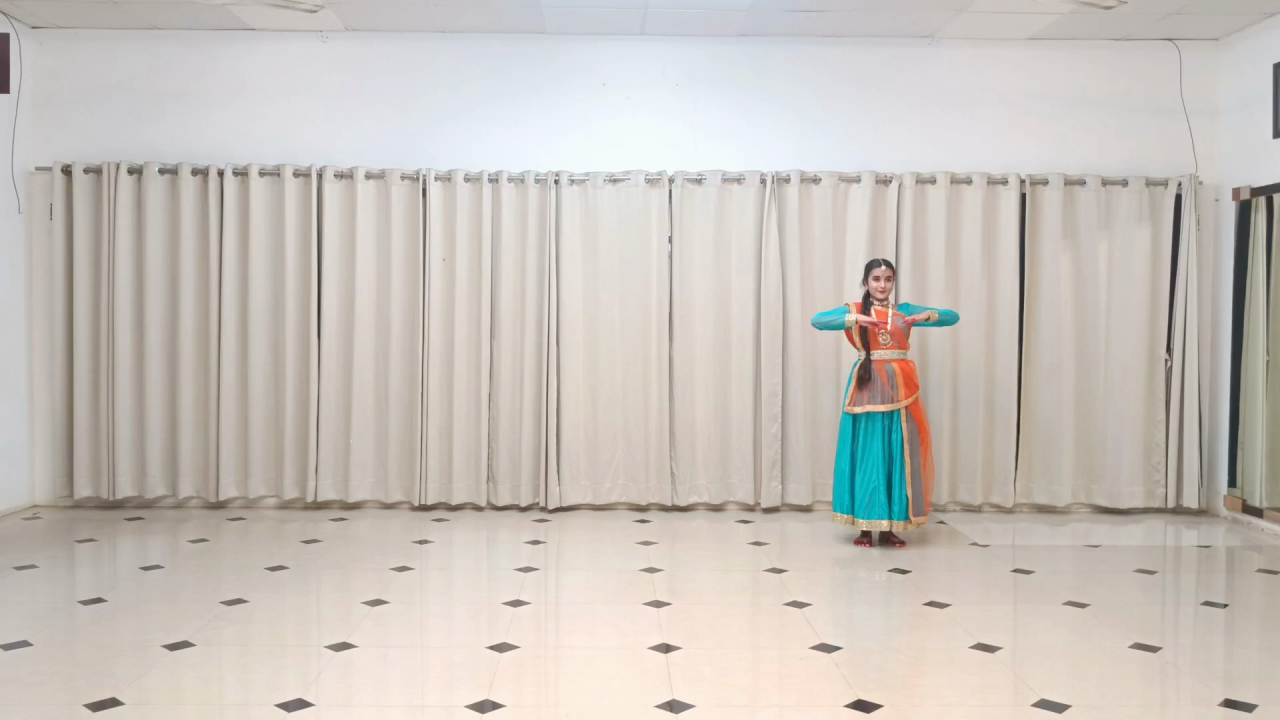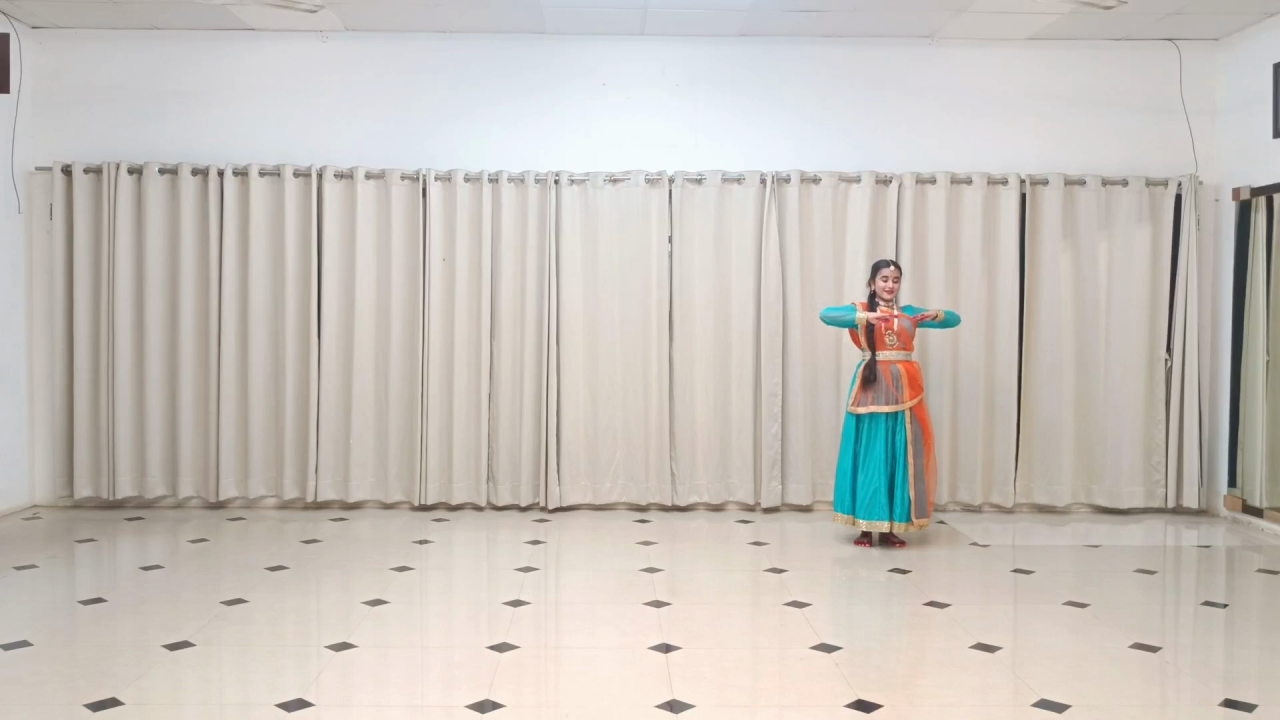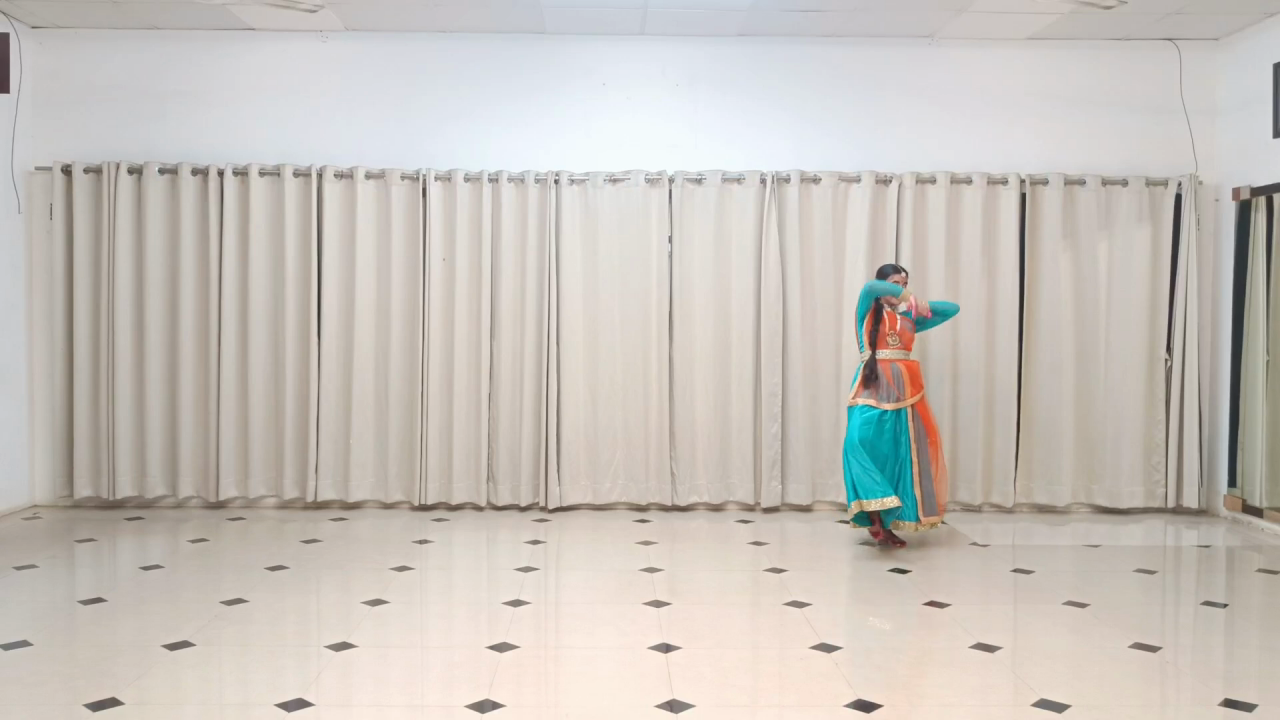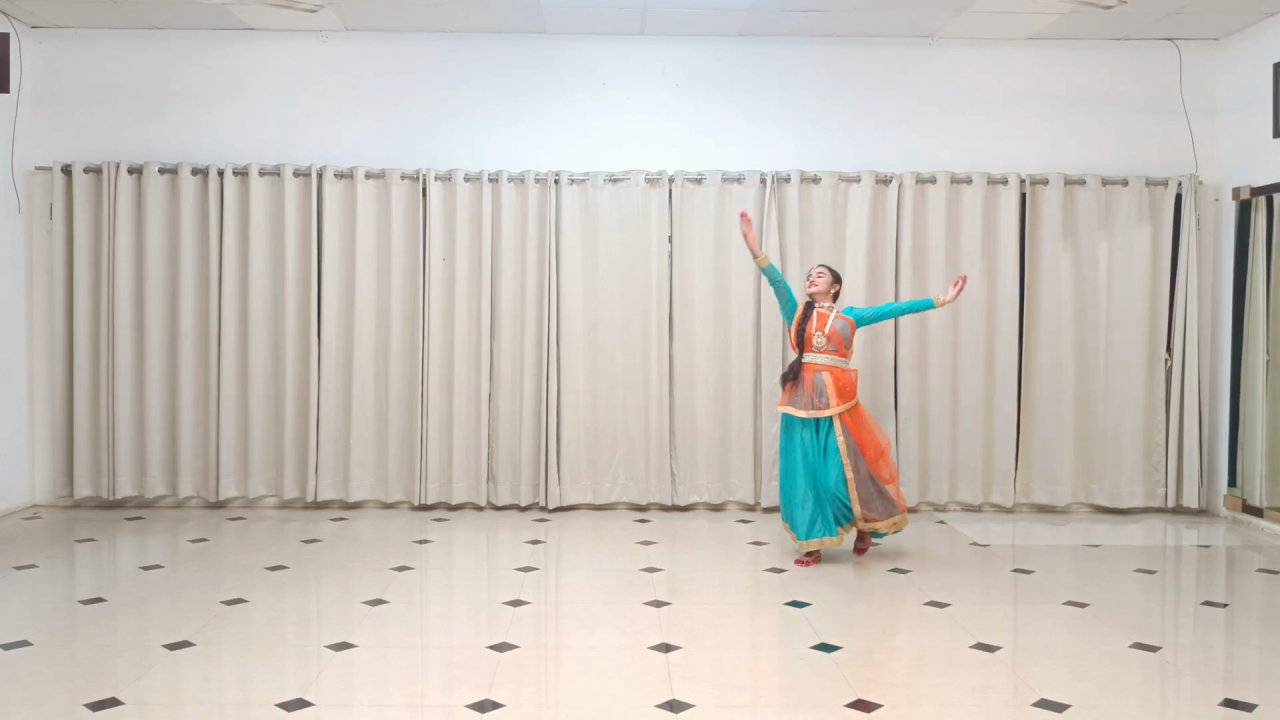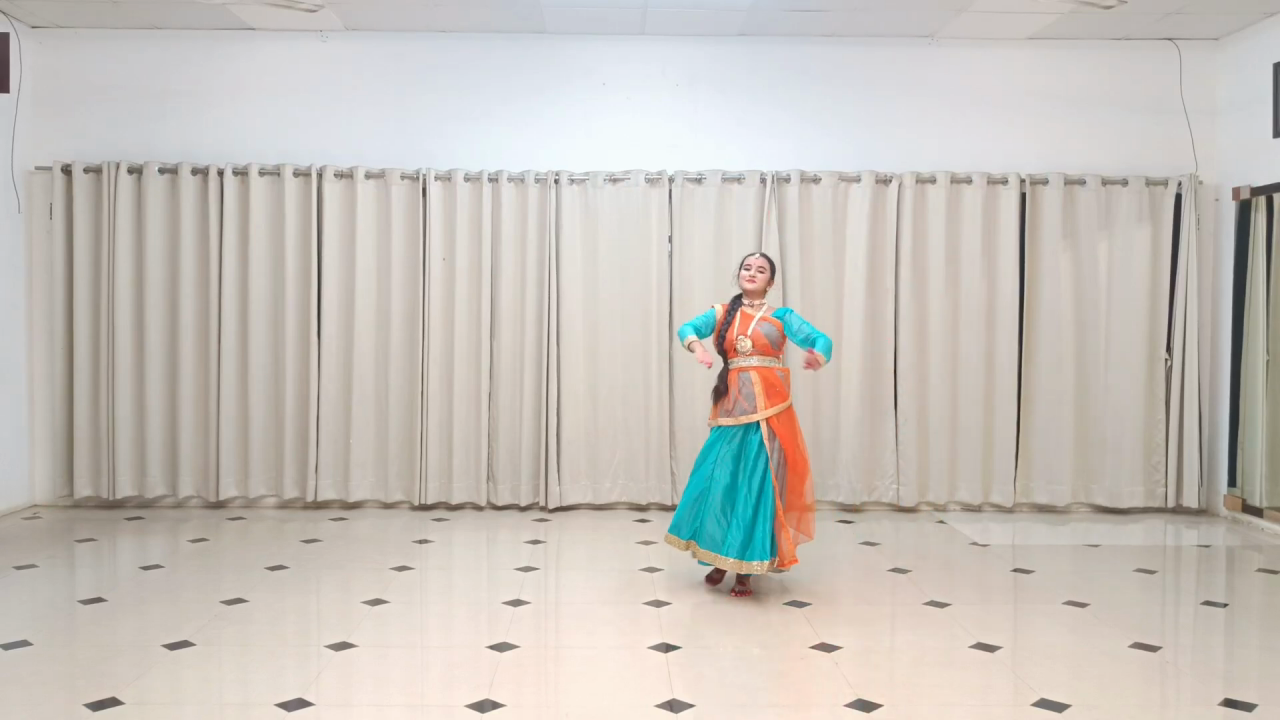
dt=0.7s
person 1, frame 1
left shoulder: (906, 310)
right shoulder: (854, 311)
left elbow: (952, 317)
right elbow: (818, 320)
left wrist: (927, 316)
right wrist: (856, 319)
left hip: (900, 388)
right hip: (867, 388)
left knee: (898, 453)
right knee: (867, 452)
left ankle: (890, 526)
right ankle: (865, 525)
person 1, frame 2
left shoulder: (909, 313)
right shoulder: (860, 310)
left elbow: (955, 319)
right elbow: (826, 315)
left wrist: (935, 315)
right wrist: (867, 316)
left hip: (904, 388)
right hip: (872, 388)
left knee: (901, 455)
right knee: (870, 453)
left ankle: (891, 526)
right ankle: (866, 526)
person 1, frame 3
left shoulder: (910, 318)
right shoulder: (867, 312)
left elbow: (952, 308)
right elbow: (870, 287)
left wrist: (921, 305)
right wrist: (906, 296)
left hip: (905, 391)
right hip: (872, 390)
left knee: (901, 456)
right knee: (859, 442)
left ankle: (890, 524)
right ankle: (875, 513)
person 1, frame 4
left shoulder: (850, 316)
right shoulder: (797, 313)
left elbow: (893, 309)
right elbow: (776, 281)
left wrist: (940, 301)
right wrist: (755, 248)
left hip: (838, 401)
right hip: (803, 399)
left knee: (842, 470)
right knee: (804, 470)
left ankle: (865, 524)
right ankle: (812, 542)
person 1, frame 5
left shoulder: (783, 316)
right shoulder: (723, 313)
left elbow: (820, 338)
right elbow: (689, 328)
left wrist: (818, 356)
right wrist: (697, 346)
left hip: (768, 405)
right hip: (731, 403)
left knee: (760, 483)
right knee: (718, 479)
left ankle: (744, 571)
right ankle: (718, 557)
